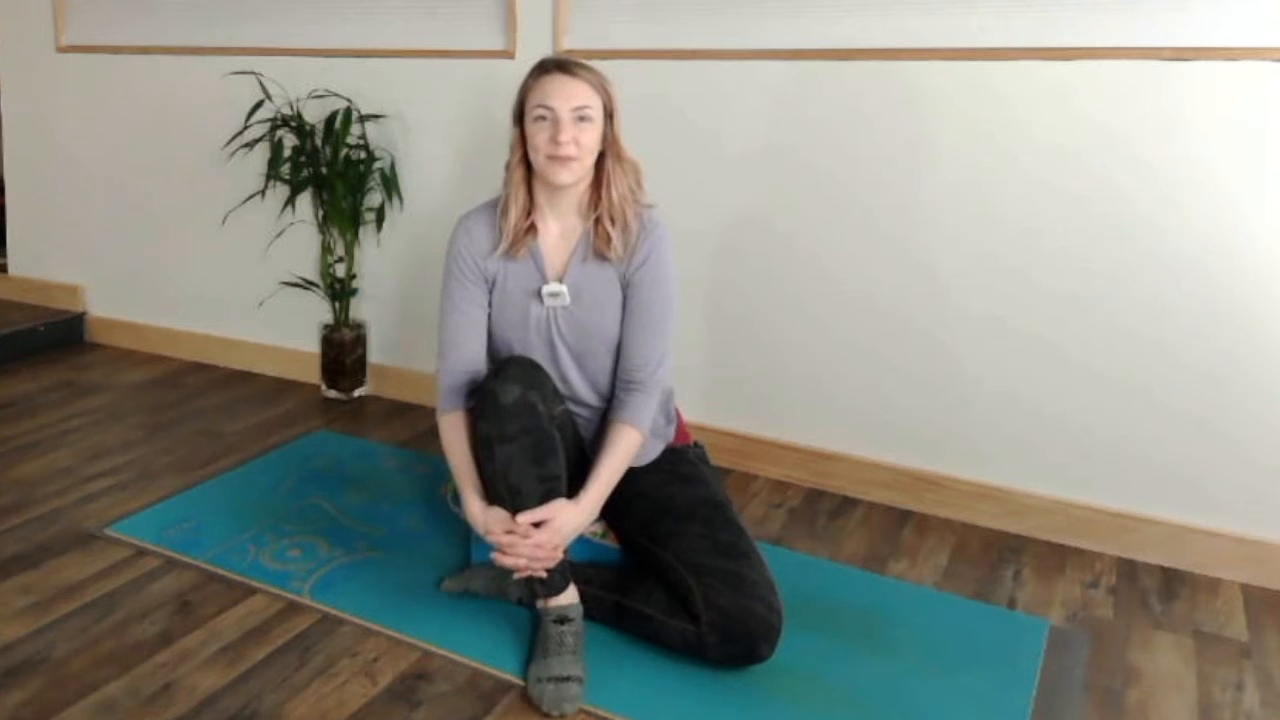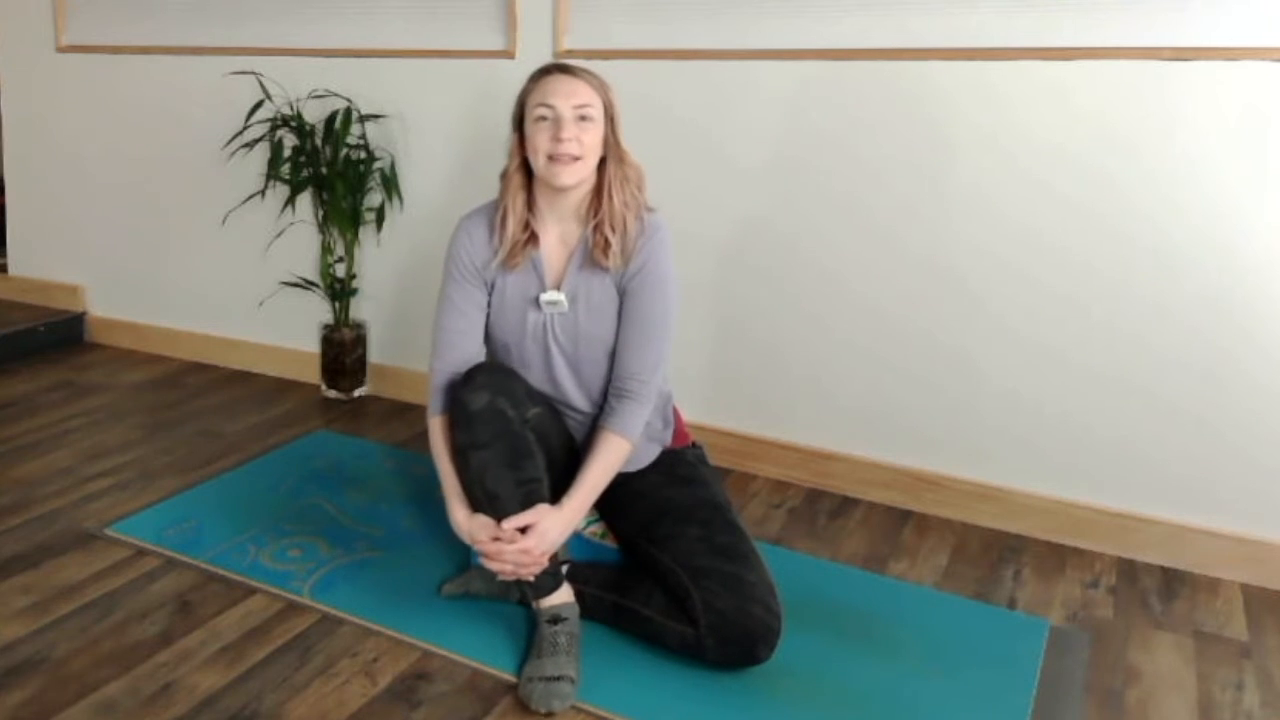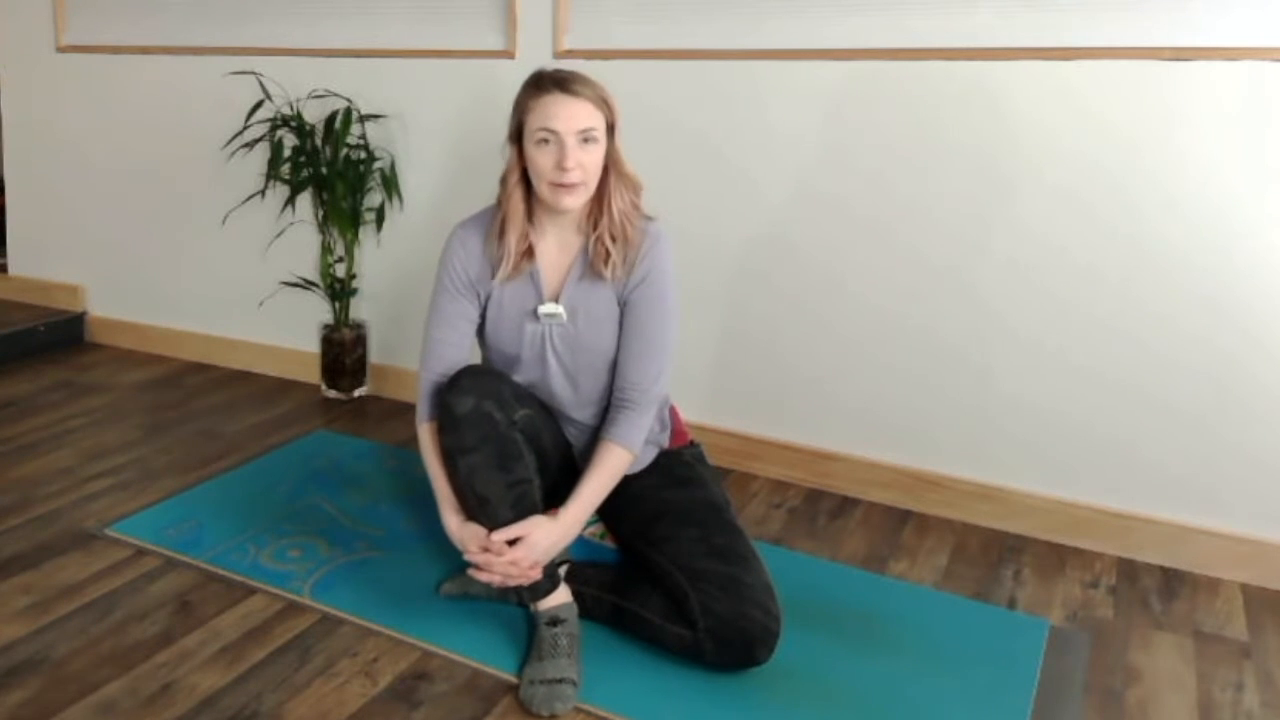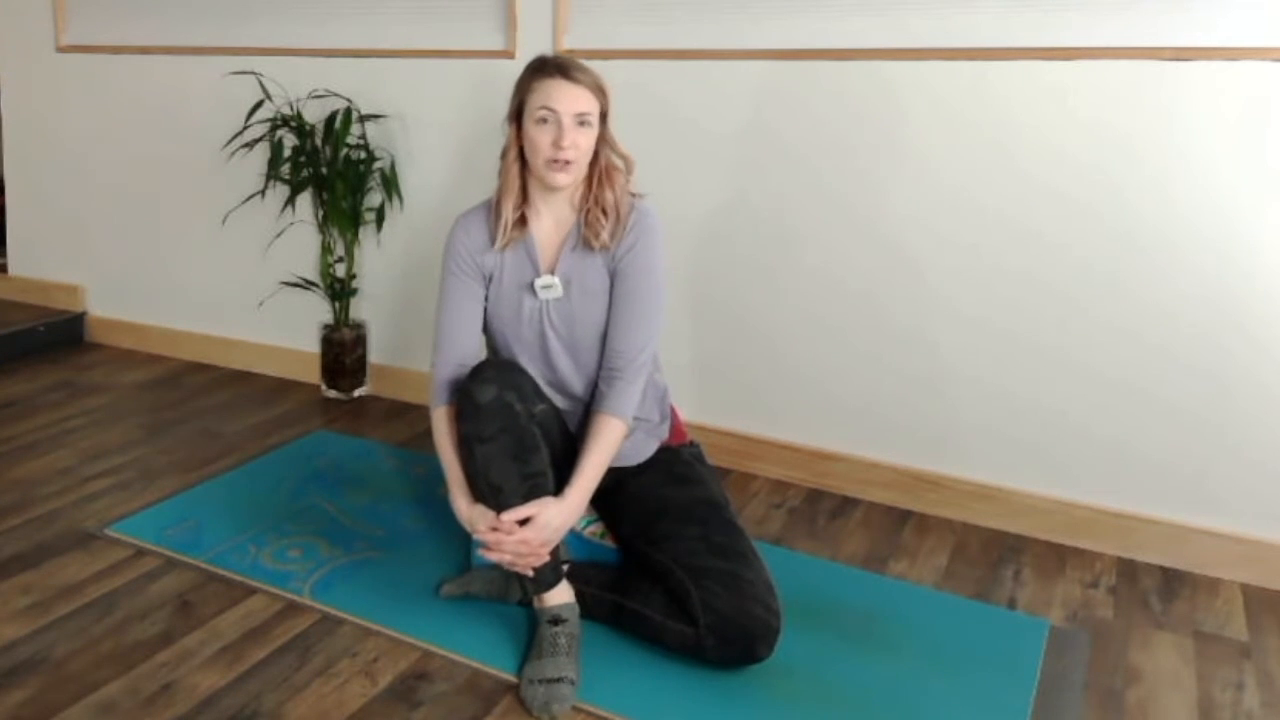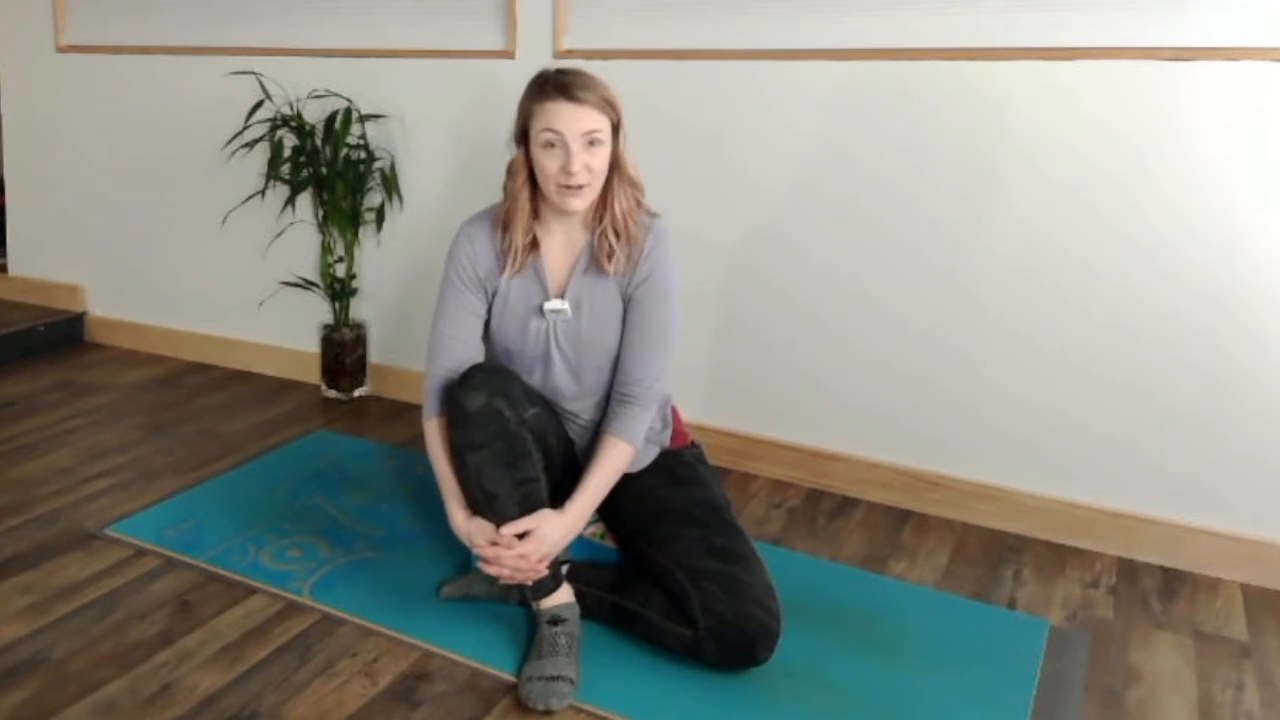
dt=1s
person 1, frame 1
left shoulder: (640, 235)
right shoulder: (479, 235)
left elbow: (643, 386)
right elbow: (457, 383)
left wrist: (585, 505)
right wrist: (476, 502)
left hip: (638, 453)
right hip: (535, 453)
left knee: (749, 629)
right knee: (512, 383)
left ankle: (532, 578)
right ankle: (557, 599)
person 1, frame 2
left shoulder: (642, 237)
right shoulder: (480, 237)
left elbow: (635, 392)
right elbow: (449, 384)
left wrist: (568, 512)
right wrist: (461, 510)
left hip: (639, 454)
right hip: (536, 450)
left knee: (748, 630)
right knee: (481, 389)
left ankle: (530, 577)
right ankle: (551, 595)
person 1, frame 3
left shoulder: (642, 246)
right shoulder: (474, 245)
left elbow: (637, 405)
right elbow: (435, 394)
left wrist: (565, 524)
right wrist: (456, 519)
left hip: (637, 457)
right hip: (533, 453)
left knee: (746, 631)
right knee: (469, 393)
left ankle: (528, 579)
right ankle: (550, 598)
person 1, frame 4
left shoulder: (631, 224)
right shoulder: (476, 233)
left elbow: (626, 375)
right elbow: (450, 376)
left wrist: (571, 502)
right wrist: (465, 500)
left hip: (635, 447)
right hip: (532, 448)
left knee: (747, 628)
right knee: (489, 385)
left ankle: (532, 574)
right ankle: (553, 598)
person 1, frame 5
left shoulder: (646, 243)
right shoulder: (481, 242)
left elbow: (636, 401)
right elbow: (443, 390)
left wrist: (571, 518)
right wrist: (462, 516)
left hip: (637, 456)
right hip: (535, 451)
left knee: (747, 631)
right knee: (478, 389)
left ankle: (527, 579)
right ankle: (552, 598)
